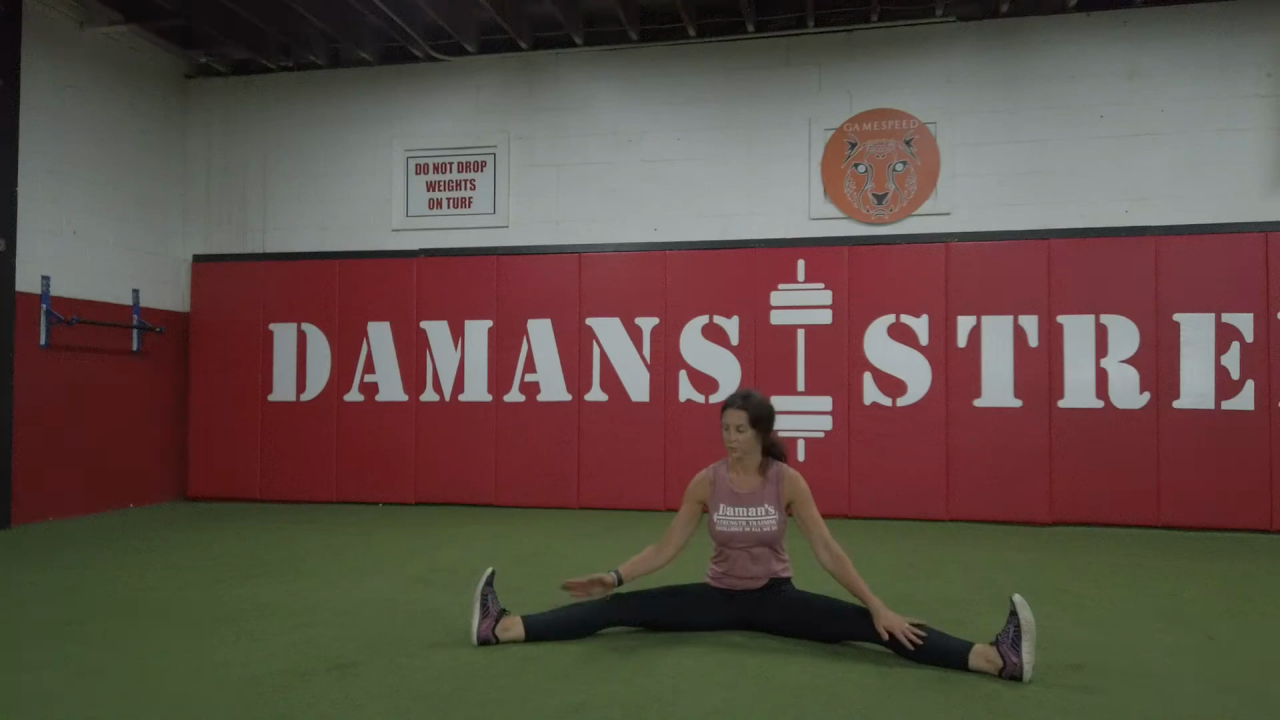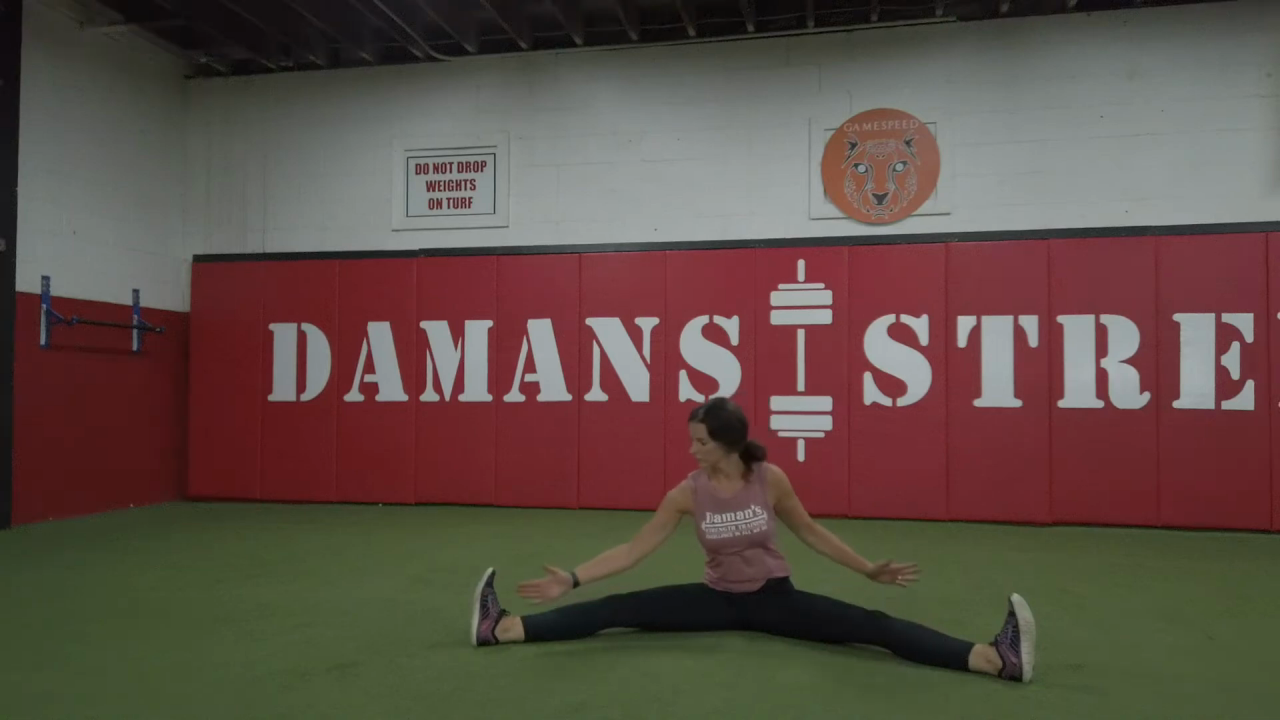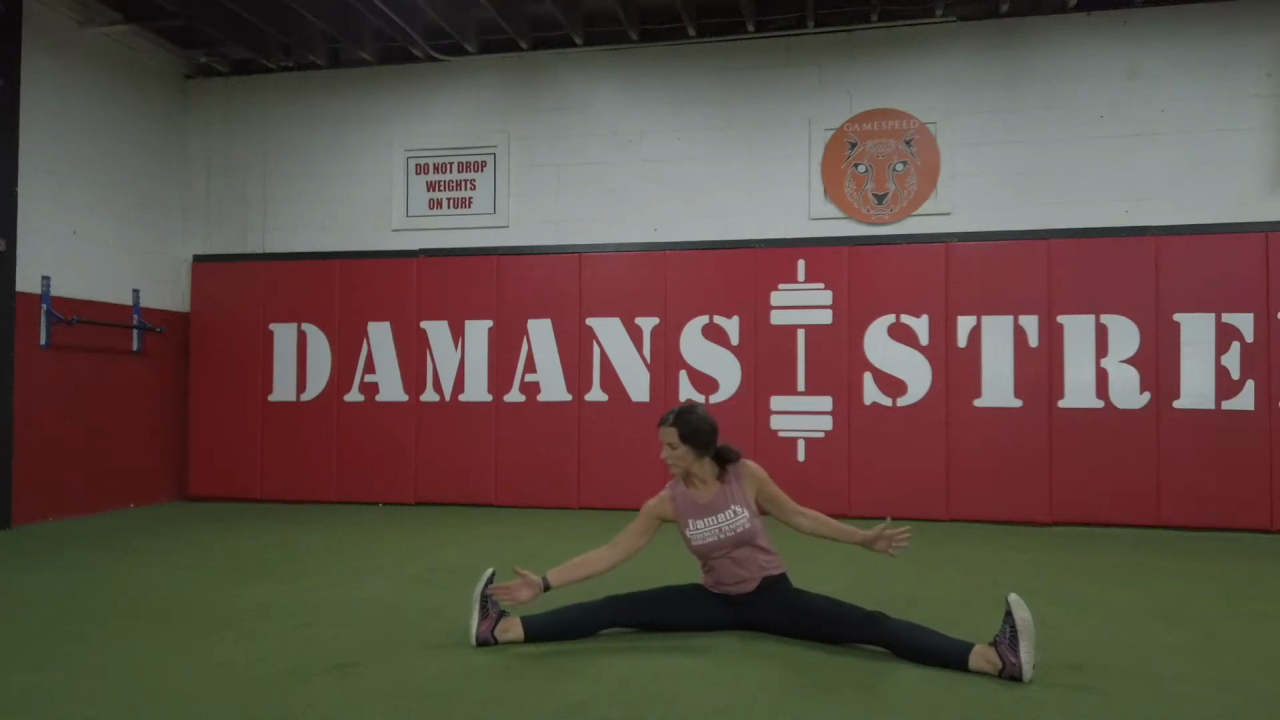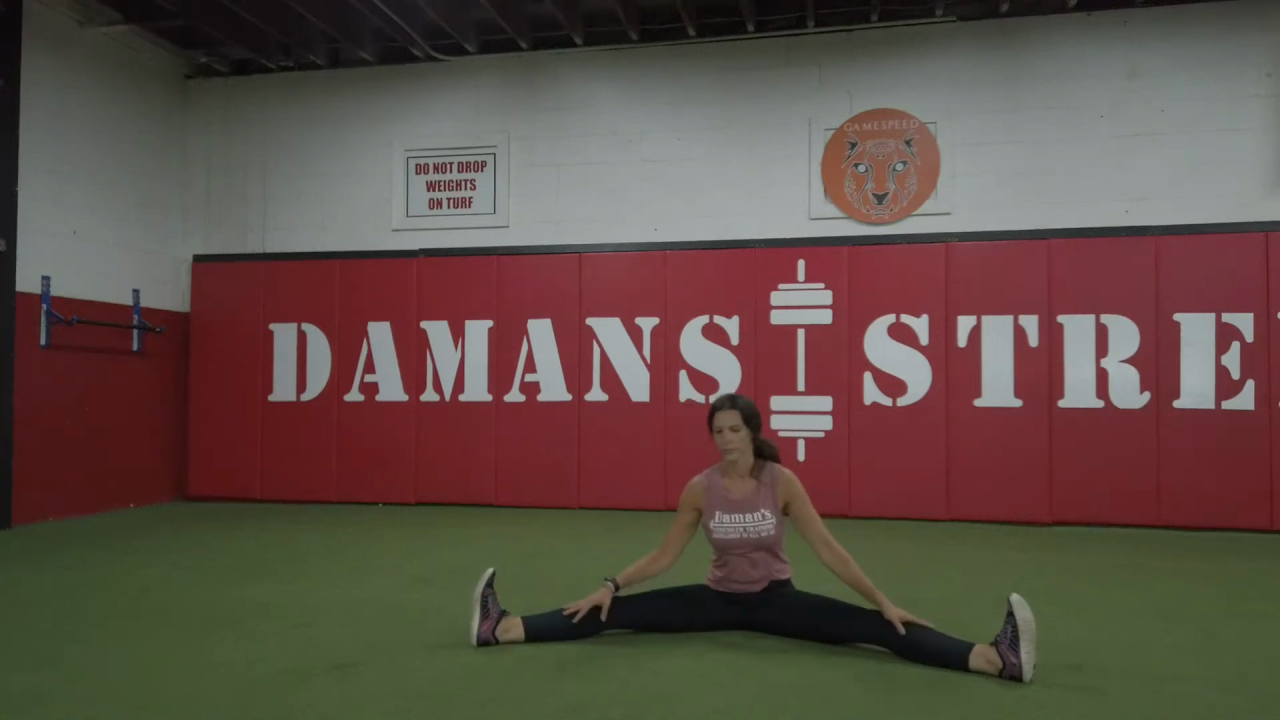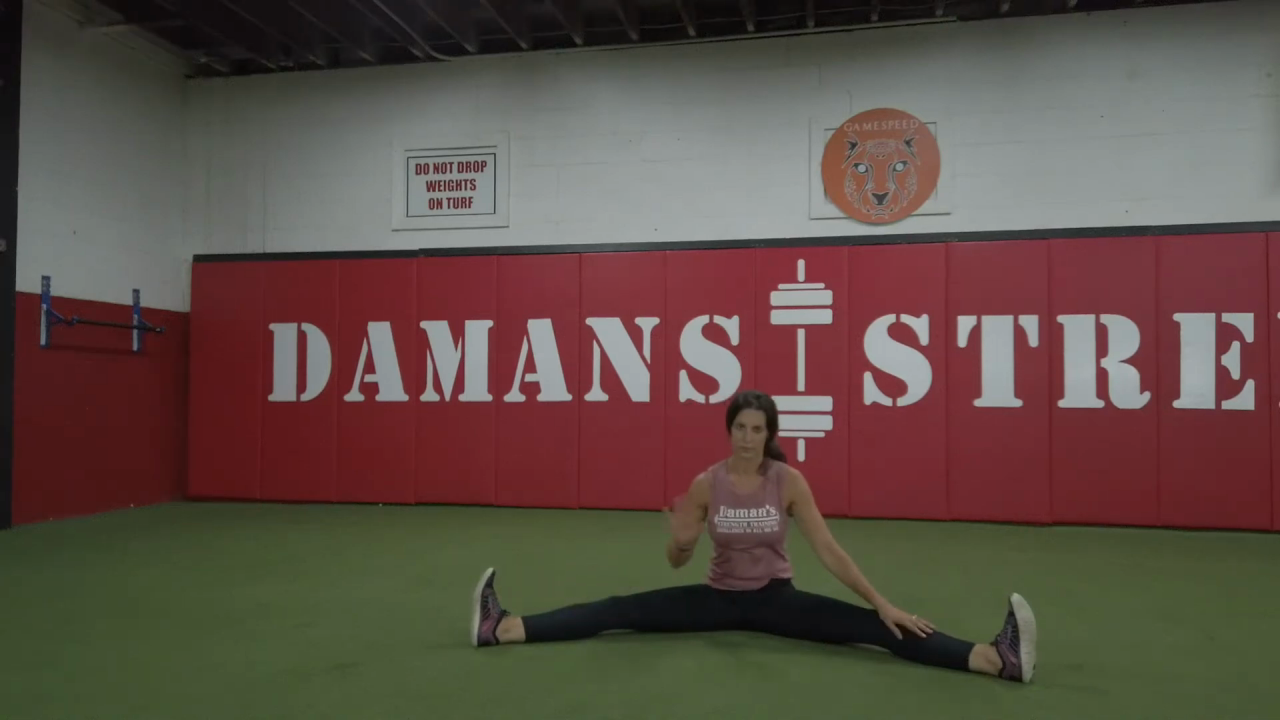
dt=0.7s
person 1, frame 1
left shoulder: (788, 481)
right shoulder: (705, 482)
left elbow: (827, 550)
right elbow: (666, 547)
left wrist: (878, 606)
right wrist: (613, 578)
left hip: (774, 597)
right hip: (719, 597)
left knee: (863, 626)
right knee: (621, 608)
left ankle: (996, 659)
right ankle: (501, 627)
person 1, frame 2
left shoulder: (770, 479)
right shoulder: (687, 493)
left elbow: (809, 531)
right elbow: (635, 548)
left wrist: (869, 570)
right wrist: (571, 579)
left hip: (774, 597)
right hip: (718, 599)
left knee: (869, 625)
right knee: (618, 609)
left ankle: (995, 658)
right ankle: (501, 627)
person 1, frame 3
left shoulder: (747, 474)
right shoulder: (666, 501)
left elbow: (796, 515)
right elbow: (609, 553)
left wrist: (863, 538)
right wrist: (542, 583)
left hip: (771, 594)
right hip: (716, 600)
left knee: (868, 625)
right knee: (615, 611)
left ankle: (997, 658)
right ankle: (500, 626)
person 1, frame 4
left shoulder: (781, 481)
right shoulder: (699, 488)
left elbow: (826, 548)
right elbow: (664, 555)
left wrist: (882, 599)
right wrist: (610, 586)
left hip: (776, 599)
right hip: (720, 599)
left knee: (873, 627)
right knee: (621, 613)
left ankle: (996, 659)
right ankle: (502, 628)
person 1, frame 5
left shoulder: (788, 481)
right shoulder: (705, 484)
left elbow: (828, 549)
right elbow: (674, 562)
left wrist: (883, 602)
right wrist: (680, 539)
left hip: (775, 597)
right hip: (719, 597)
left knee: (870, 627)
right knee: (619, 611)
left ankle: (997, 658)
right ankle: (501, 628)
